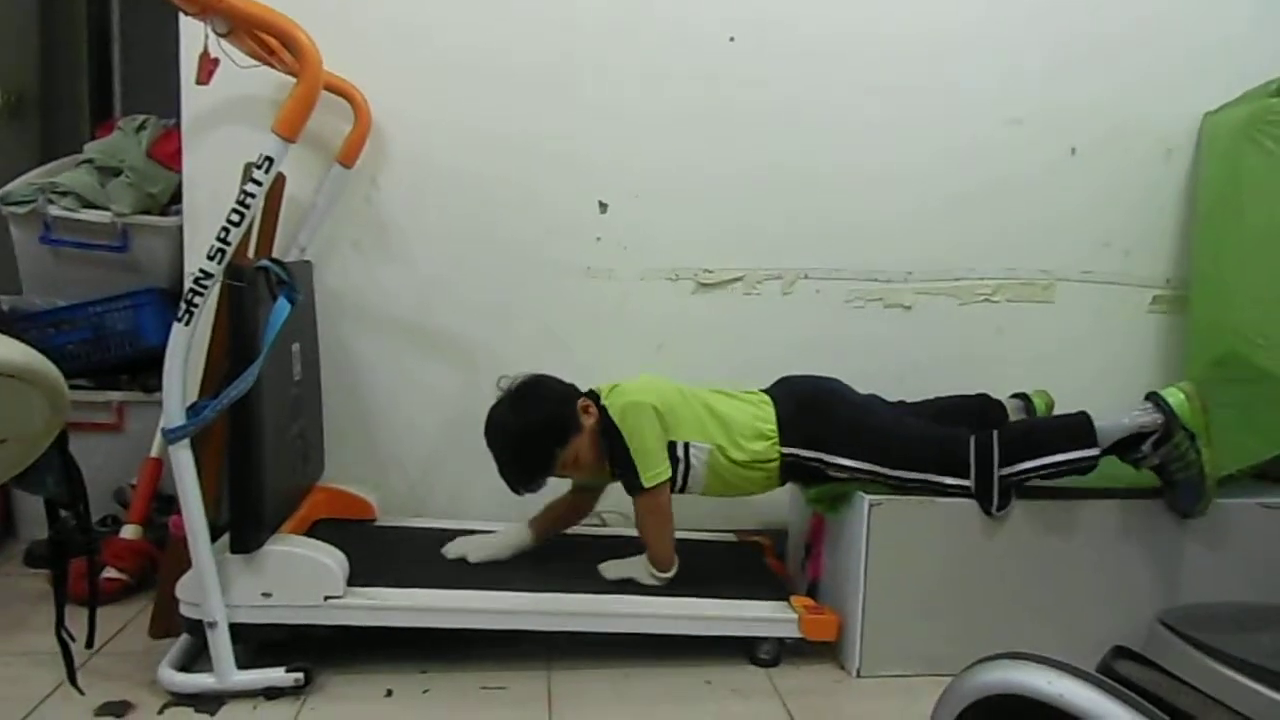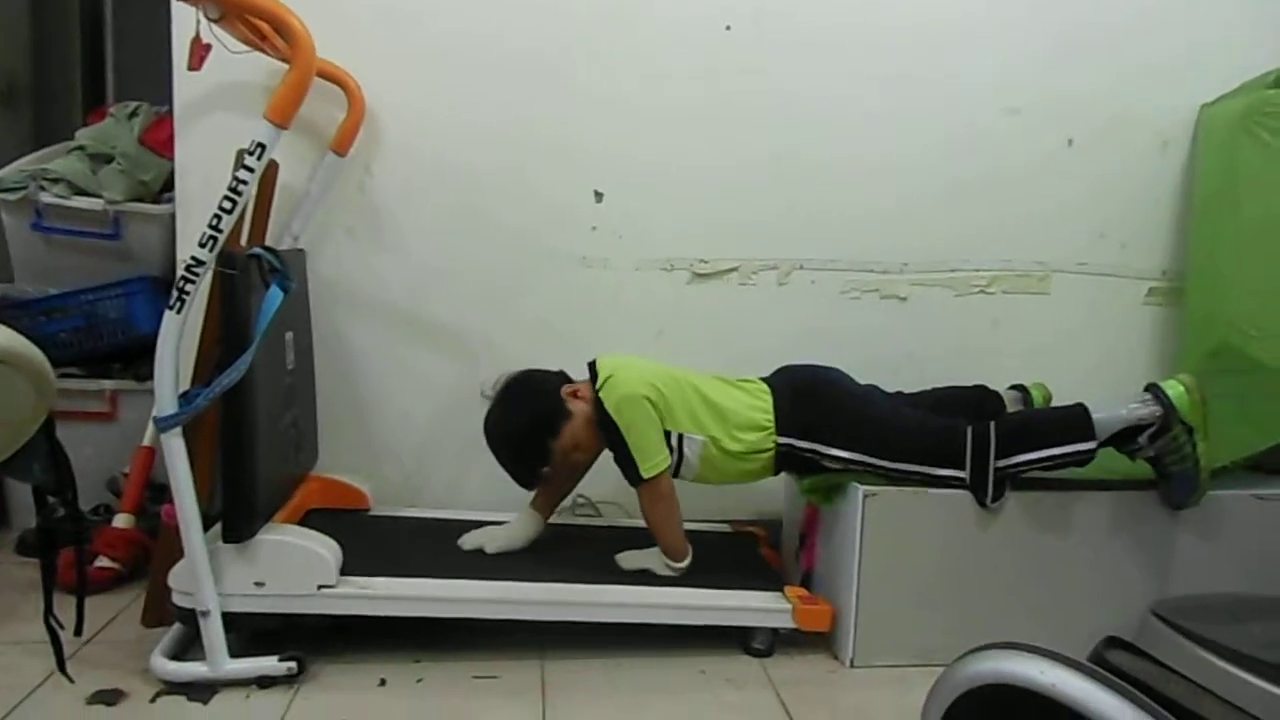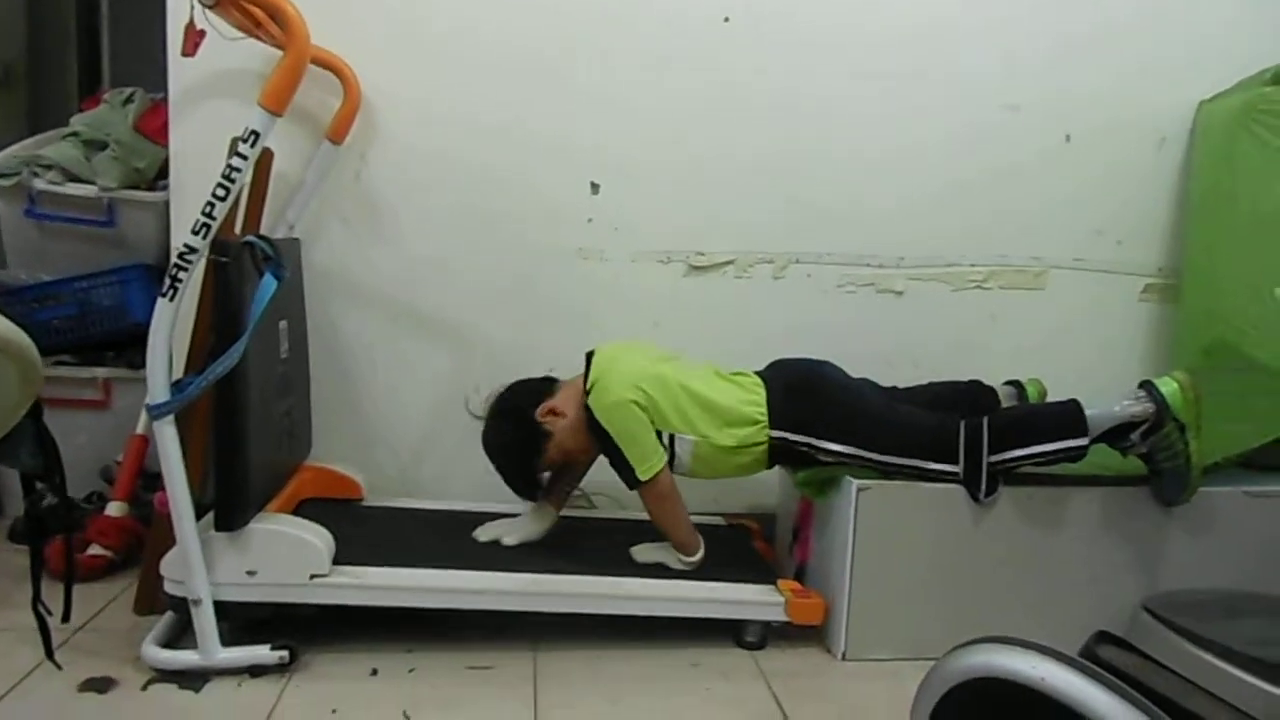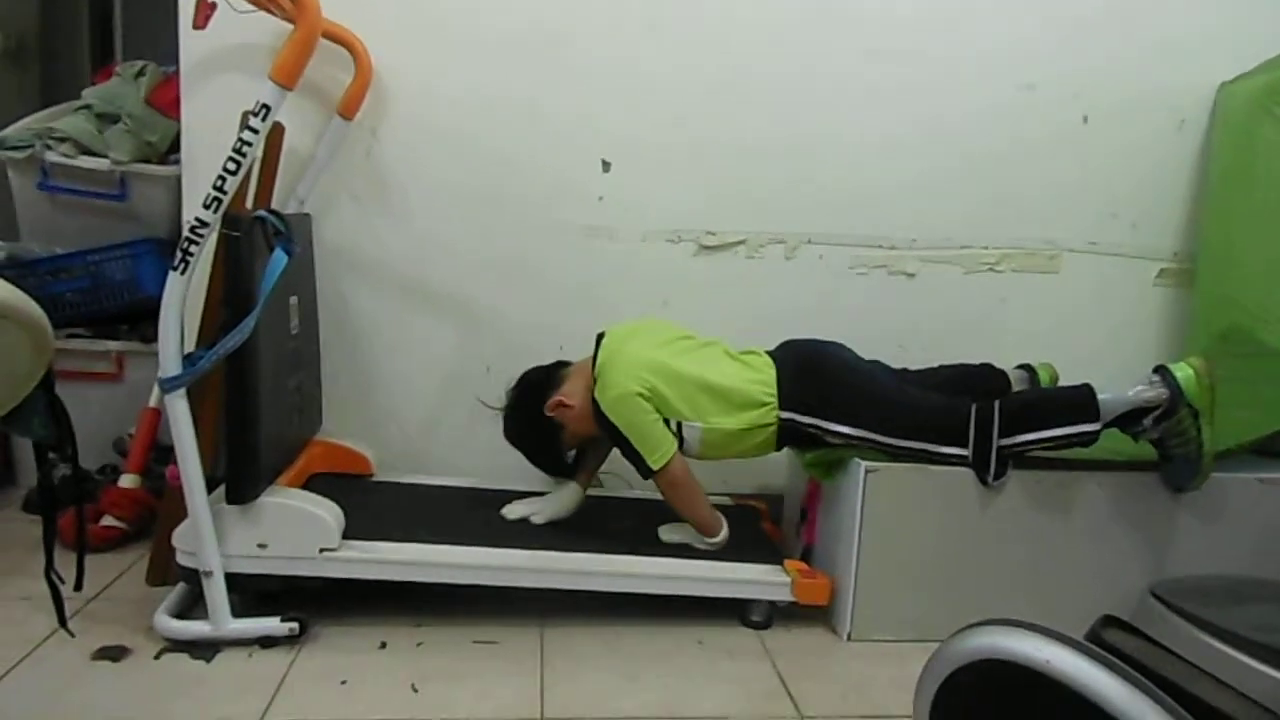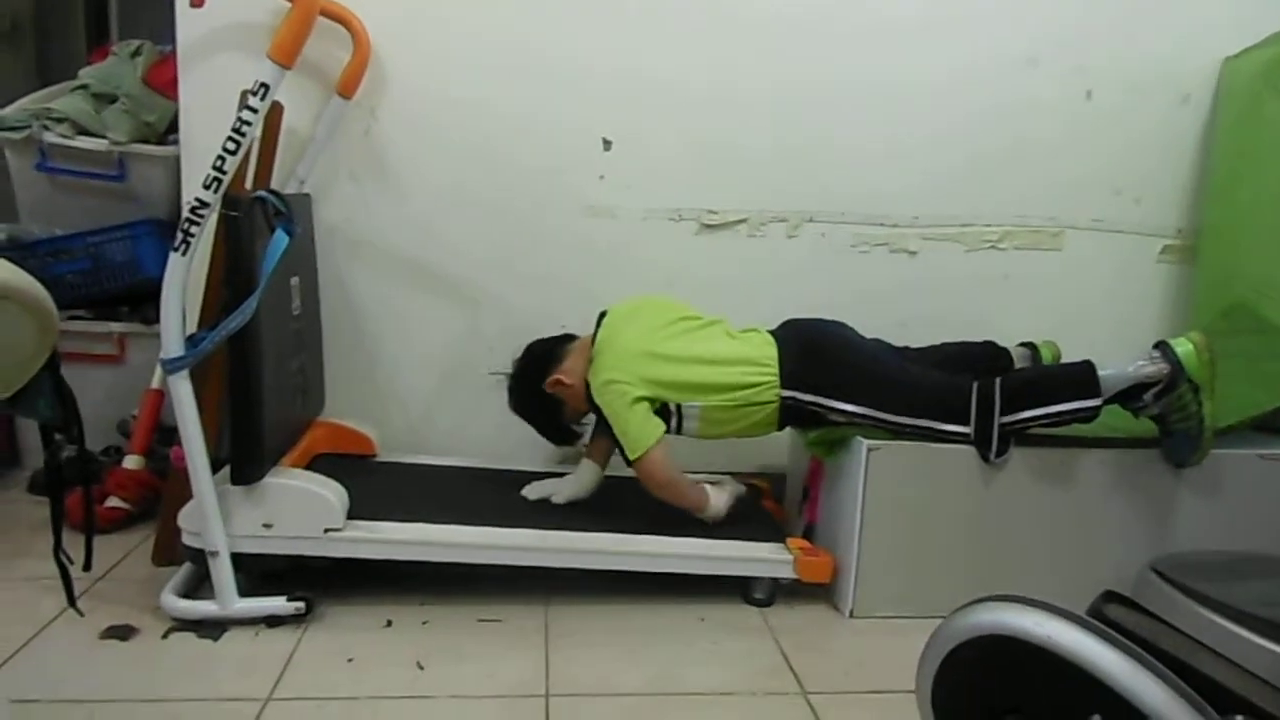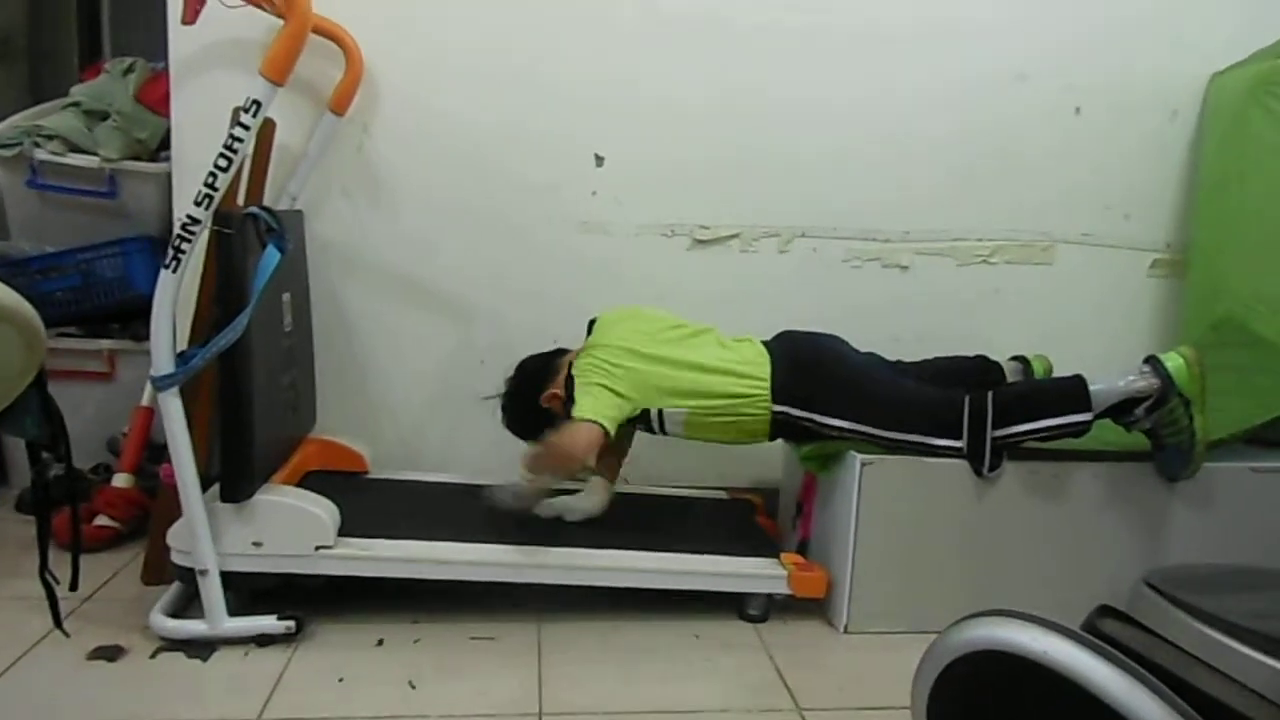
dt=0.3s
person 1, frame 1
left shoulder: (627, 411)
right shoulder: (597, 415)
left elbow: (654, 505)
right elbow: (581, 501)
left wrist: (655, 567)
right wrist: (516, 537)
left hip: (810, 432)
right hip: (795, 409)
left knee: (974, 464)
right knee: (913, 422)
left ankle: (1148, 424)
right ankle: (1014, 410)
person 1, frame 2
left shoulder: (621, 398)
right shoulder: (601, 381)
left elbow: (657, 493)
right elbow: (564, 468)
left wrist: (671, 558)
right wrist: (525, 525)
left hip: (806, 423)
right hip: (793, 397)
left knee: (969, 456)
right knee: (912, 413)
left ankle: (1145, 417)
right ankle: (1011, 402)
person 1, frame 3
left shoulder: (611, 403)
right shoulder: (601, 366)
left elbow: (658, 488)
right elbow: (577, 459)
left wrist: (687, 553)
right wrist: (537, 516)
left hip: (798, 418)
right hip: (787, 390)
left knee: (964, 448)
right knee: (906, 406)
left ankle: (1141, 412)
person 1, frame 4
left shoulder: (618, 391)
right shoulder: (613, 345)
left elbow: (672, 476)
right elbow: (607, 435)
left wrist: (710, 534)
right wrist: (565, 495)
left hip: (807, 401)
right hip: (800, 367)
left knee: (974, 434)
right knee: (920, 391)
left ankle: (1154, 397)
person 1, frame 5
left shoulder: (610, 377)
right shoulder: (620, 319)
left elbow: (662, 479)
left wrist: (709, 501)
right wrist: (584, 474)
left hip: (806, 380)
right hip: (801, 345)
left knee: (975, 410)
right knee: (917, 368)
left ankle: (1157, 372)
person 1, frame 6
left shoulder: (594, 372)
right shoulder: (612, 327)
left elbow: (576, 447)
right elbow: (623, 417)
left wrist: (530, 478)
right wrist: (594, 492)
left hip: (801, 396)
right hip: (794, 359)
left knee: (968, 427)
right knee: (913, 383)
left ankle: (1145, 386)
